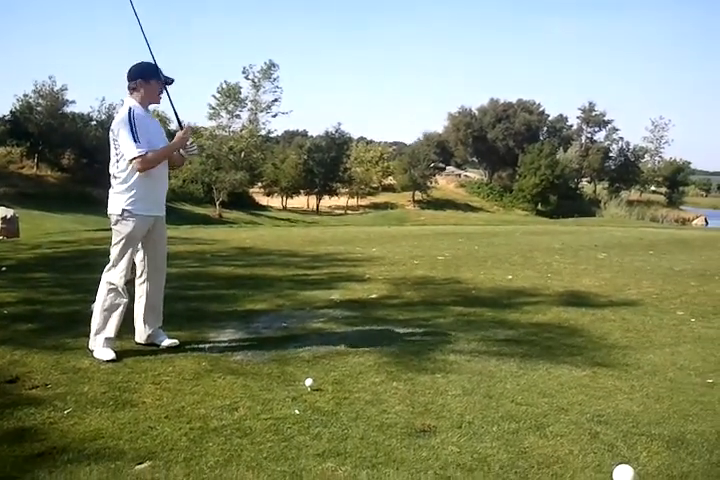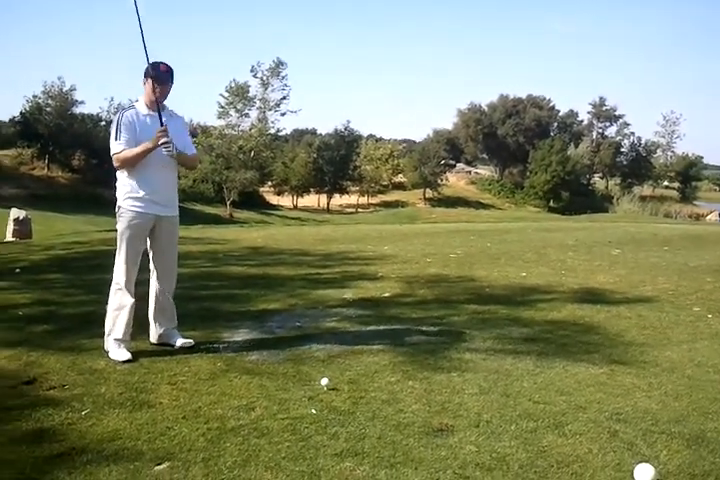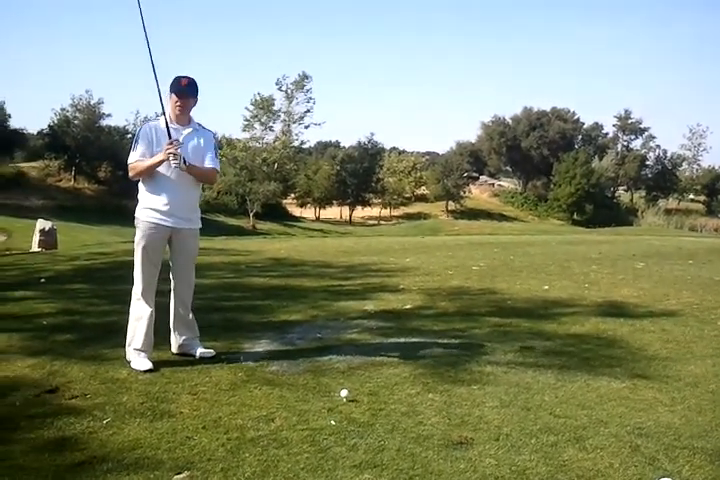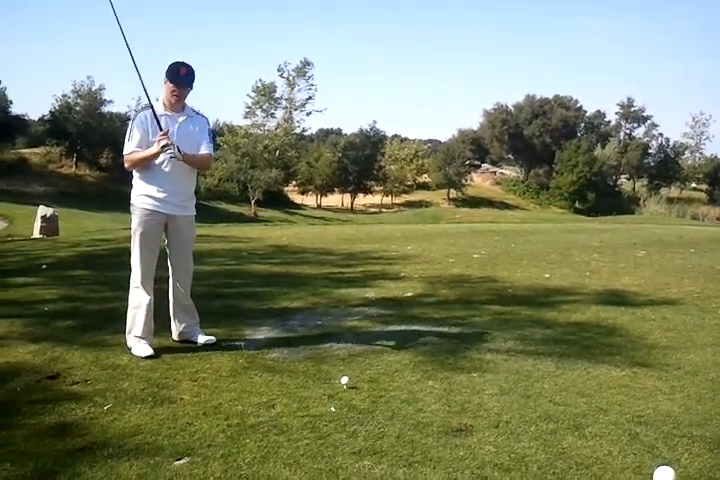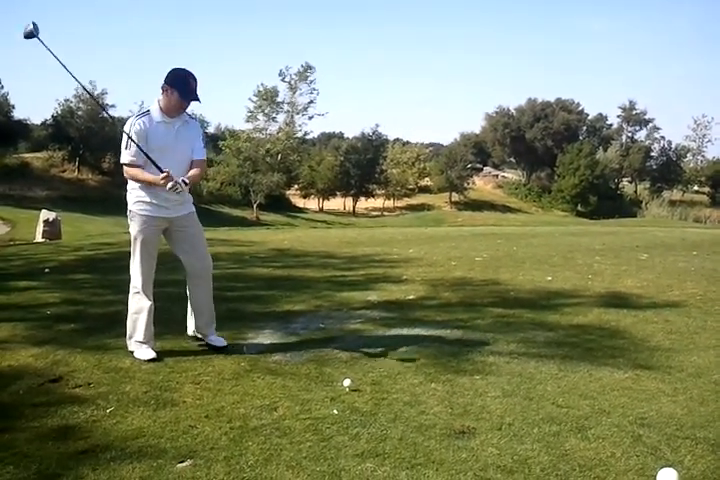
dt=0.4s
person 1, frame 1
left shoulder: (152, 120)
right shoulder: (128, 116)
left elbow: (169, 163)
right elbow: (140, 163)
left wrist: (183, 153)
right wrist: (174, 145)
left hip: (155, 209)
right hip: (130, 208)
left knee: (154, 272)
right knee: (118, 274)
left ankle: (148, 330)
right ankle: (100, 339)
person 1, frame 2
left shoulder: (178, 122)
right shoulder: (127, 117)
left elbow: (192, 162)
right elbow: (119, 160)
left wrist: (174, 151)
right wrist: (150, 145)
left hip: (168, 208)
right hip: (134, 206)
left knee: (166, 273)
right knee: (125, 275)
left ankle: (164, 330)
right ankle: (116, 339)
person 1, frame 3
left shoulder: (206, 136)
right shoulder: (149, 130)
left elbow: (212, 176)
right elbow: (133, 170)
left wrist: (186, 165)
right wrist: (161, 158)
left hip: (188, 221)
right hip: (152, 217)
left knee: (184, 284)
right knee: (144, 285)
left ankle: (185, 340)
right ankle: (137, 349)
person 1, frame 4
left shoulder: (200, 121)
right shoulder: (143, 117)
left elbow: (207, 162)
right elbow: (129, 161)
left wrist: (181, 155)
right wrist: (155, 150)
left hip: (183, 207)
right hip: (148, 205)
left knee: (183, 271)
right knee: (143, 273)
left ankle: (185, 328)
right ankle: (137, 336)
person 1, frame 5
left shoulder: (194, 126)
right shoulder: (139, 123)
left elbow: (200, 165)
right elbow: (129, 169)
left wrist: (185, 181)
right wrist: (157, 180)
left hip: (182, 209)
right hip: (146, 209)
left knee: (201, 266)
right knee: (142, 278)
left ankle: (204, 327)
right ankle: (139, 340)
